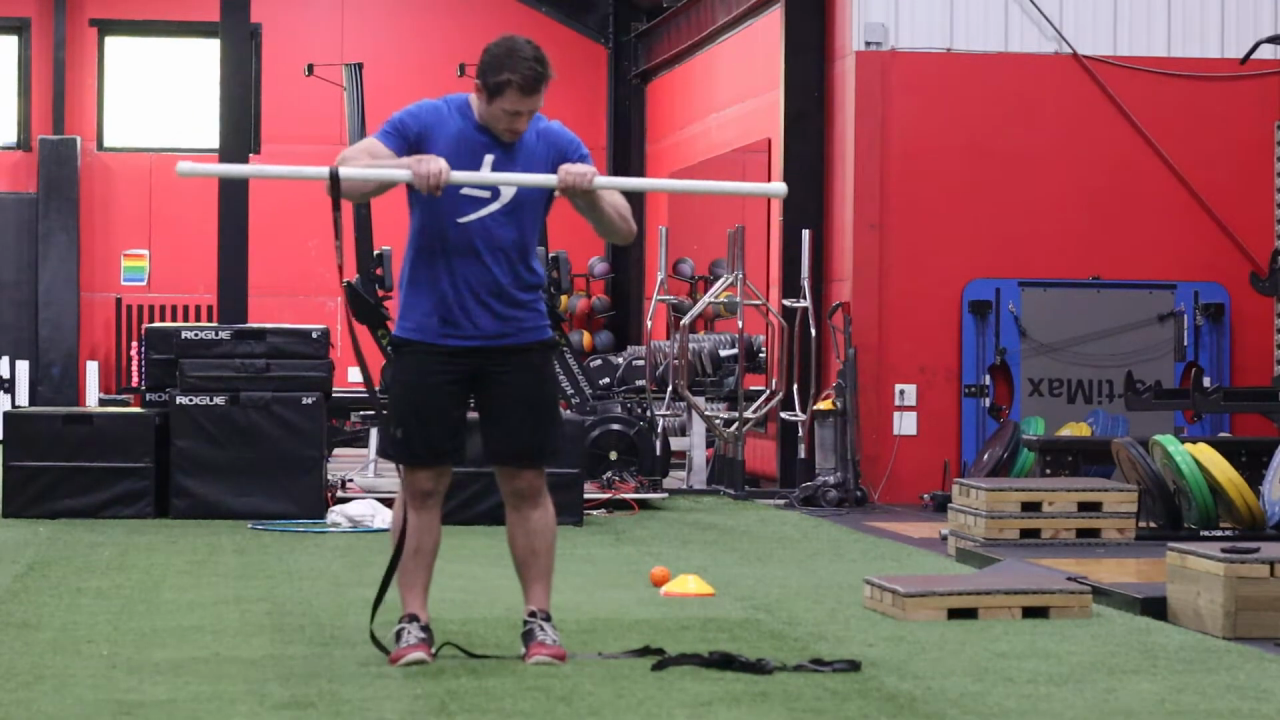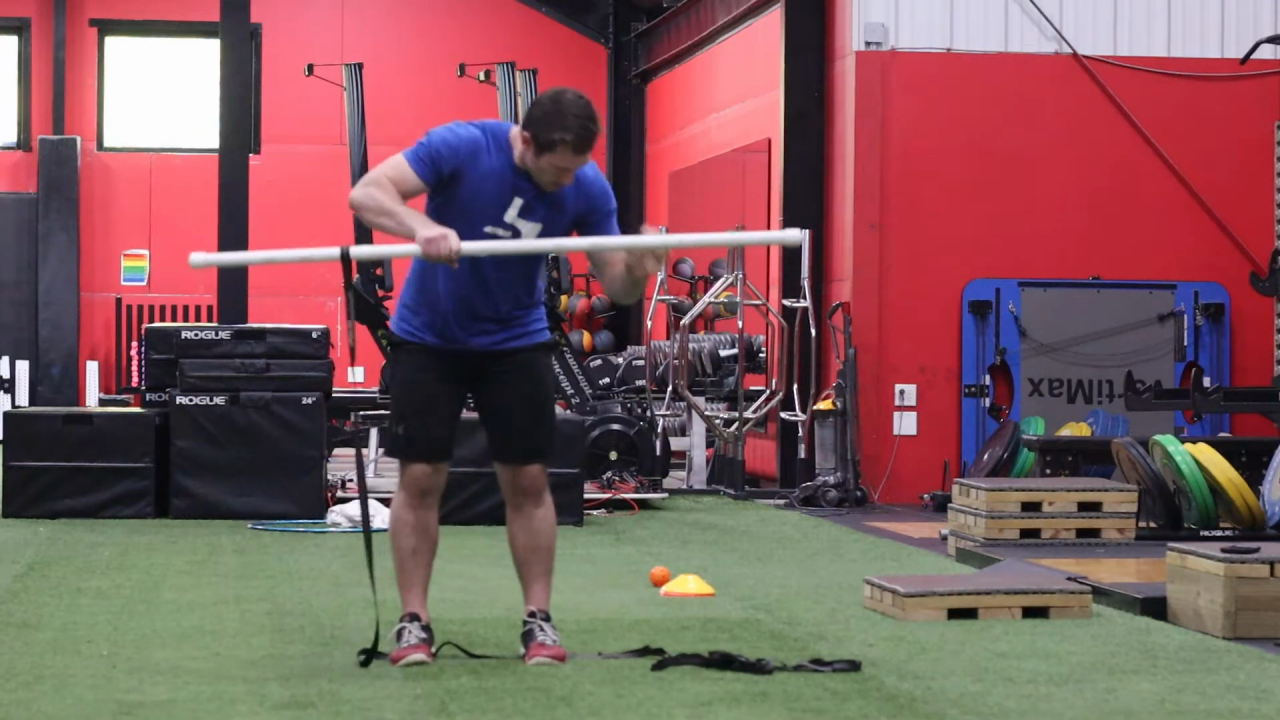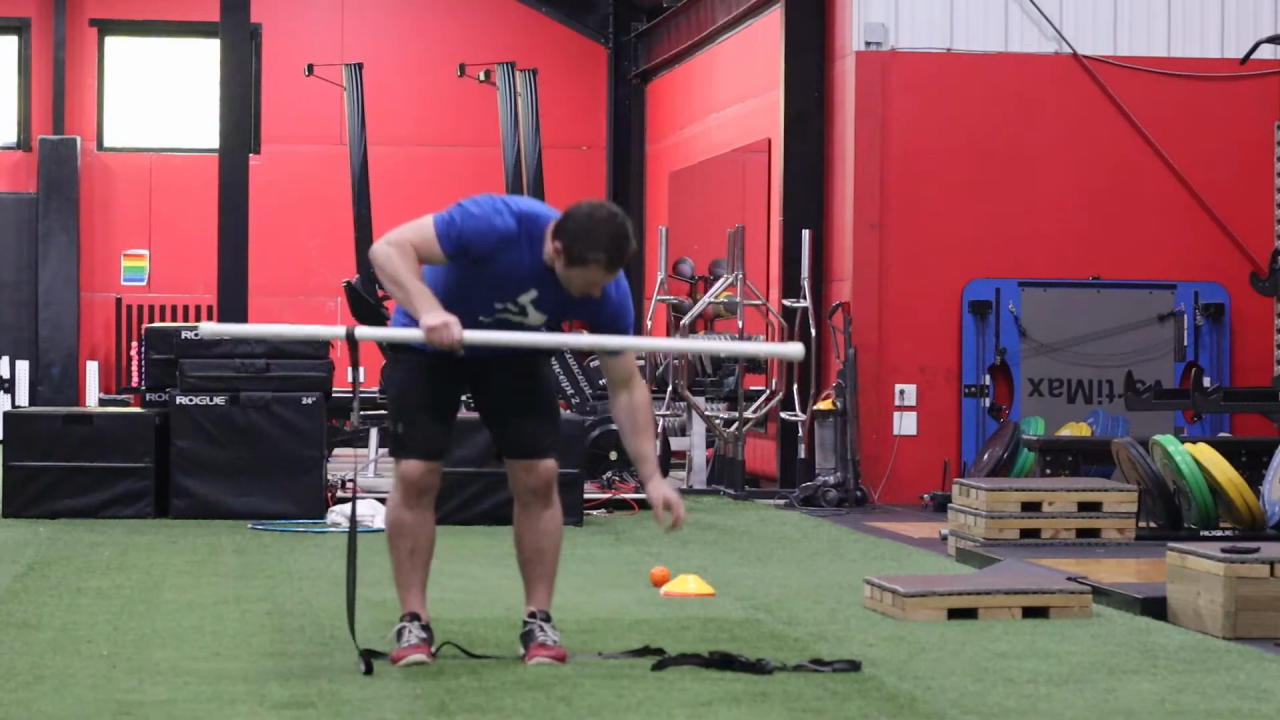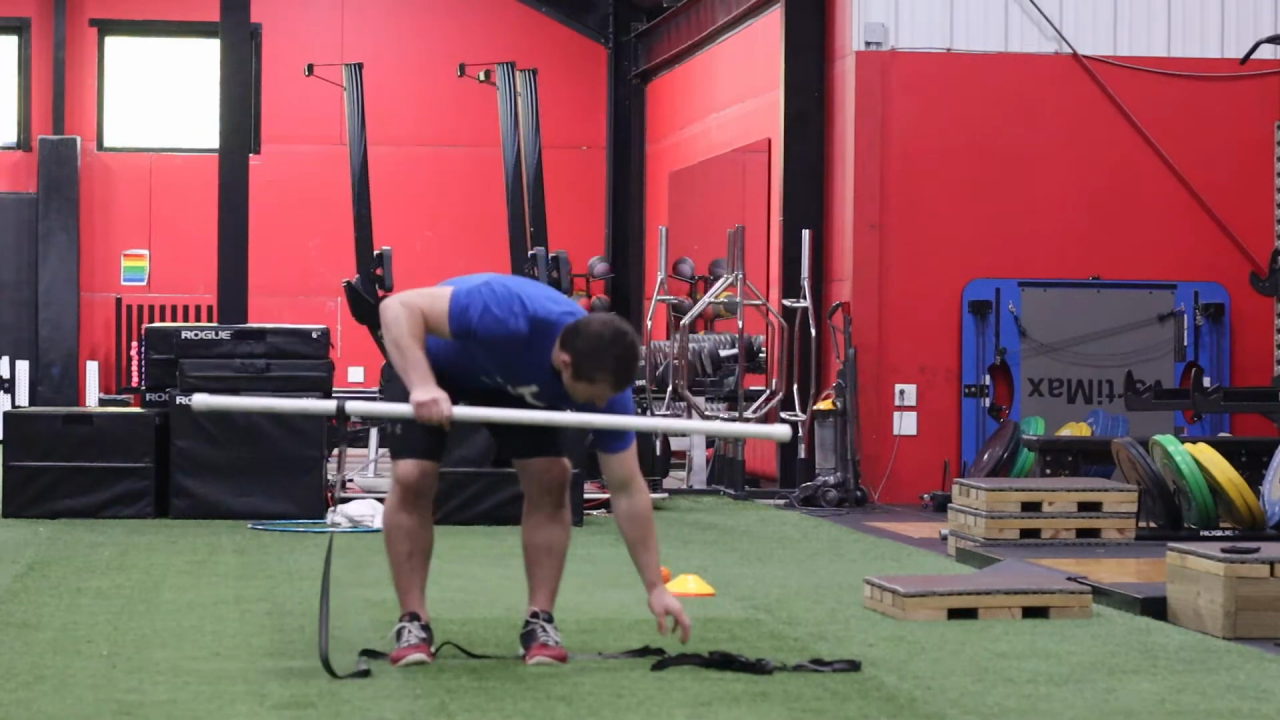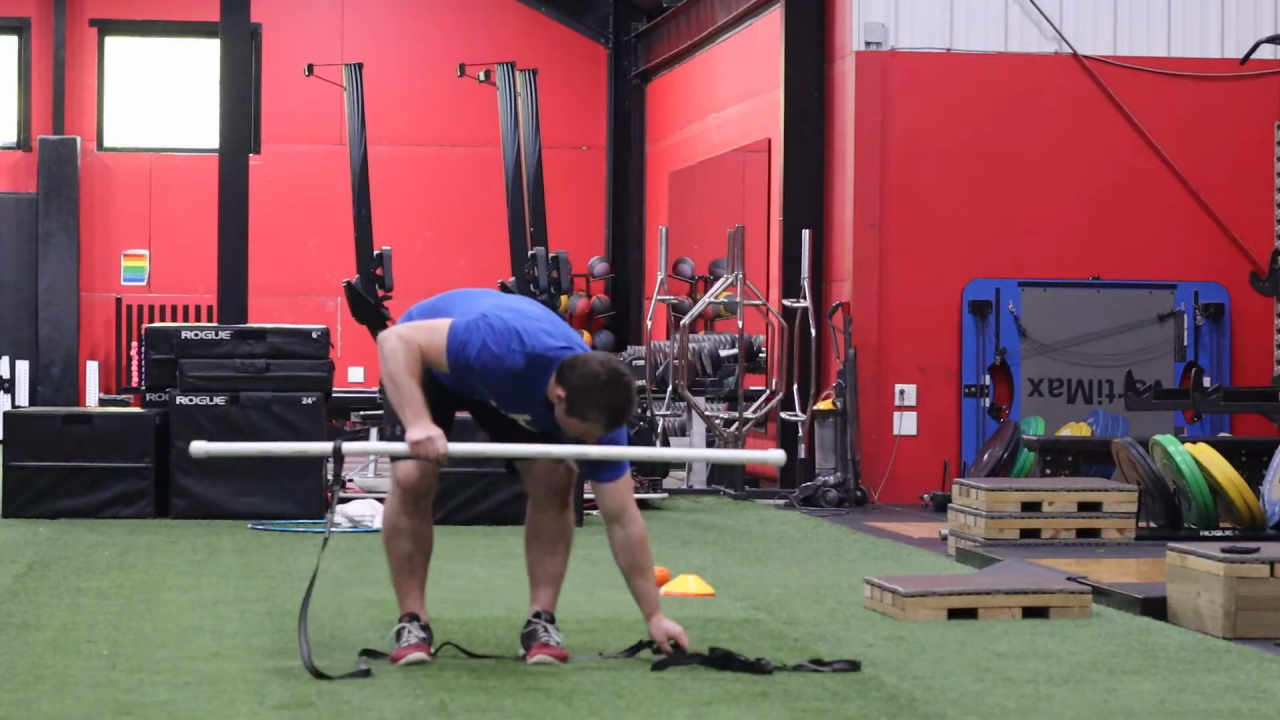
dt=0.2s
person 1, frame 1
left shoulder: (557, 141)
right shoulder: (425, 122)
left elbow: (624, 231)
right elbow: (340, 178)
left wrist: (591, 190)
right wrist: (406, 164)
left hip: (519, 339)
right hip: (428, 336)
left knee: (525, 482)
right knee: (422, 483)
left ankle: (538, 619)
right ankle: (412, 620)
person 1, frame 2
left shoulder: (589, 185)
right shoulder: (461, 145)
left elbow: (619, 290)
right elbow: (365, 195)
left wrist: (636, 264)
right wrist: (422, 227)
left hip: (517, 342)
right hip: (430, 338)
left knee: (528, 480)
right knee: (420, 478)
left ankle: (538, 619)
right ankle: (412, 620)
person 1, frame 3
left shoulder: (606, 288)
right shoulder: (494, 224)
left elbow: (625, 385)
right elbow: (387, 249)
left wrist: (652, 478)
right wrist: (429, 311)
left hip: (515, 358)
right hip: (428, 346)
left knee: (539, 476)
right knee: (416, 474)
left ankle: (538, 620)
right ankle: (412, 621)
person 1, frame 4
left shoulder: (605, 387)
right shoulder: (507, 314)
left elbow: (627, 489)
right elbow: (397, 306)
left wrist: (656, 588)
right wrist: (421, 387)
right hip: (431, 362)
left knee: (551, 479)
right knee: (413, 478)
left ankle: (540, 621)
right ankle: (411, 622)
person 1, frame 5
left shoulder: (596, 404)
right shoulder: (502, 348)
left elbow: (621, 518)
right elbow: (395, 339)
left wrist: (653, 615)
right wrist: (418, 422)
right hip: (428, 361)
left knee: (555, 478)
right knee: (413, 477)
left ankle: (541, 621)
right ankle: (412, 622)
